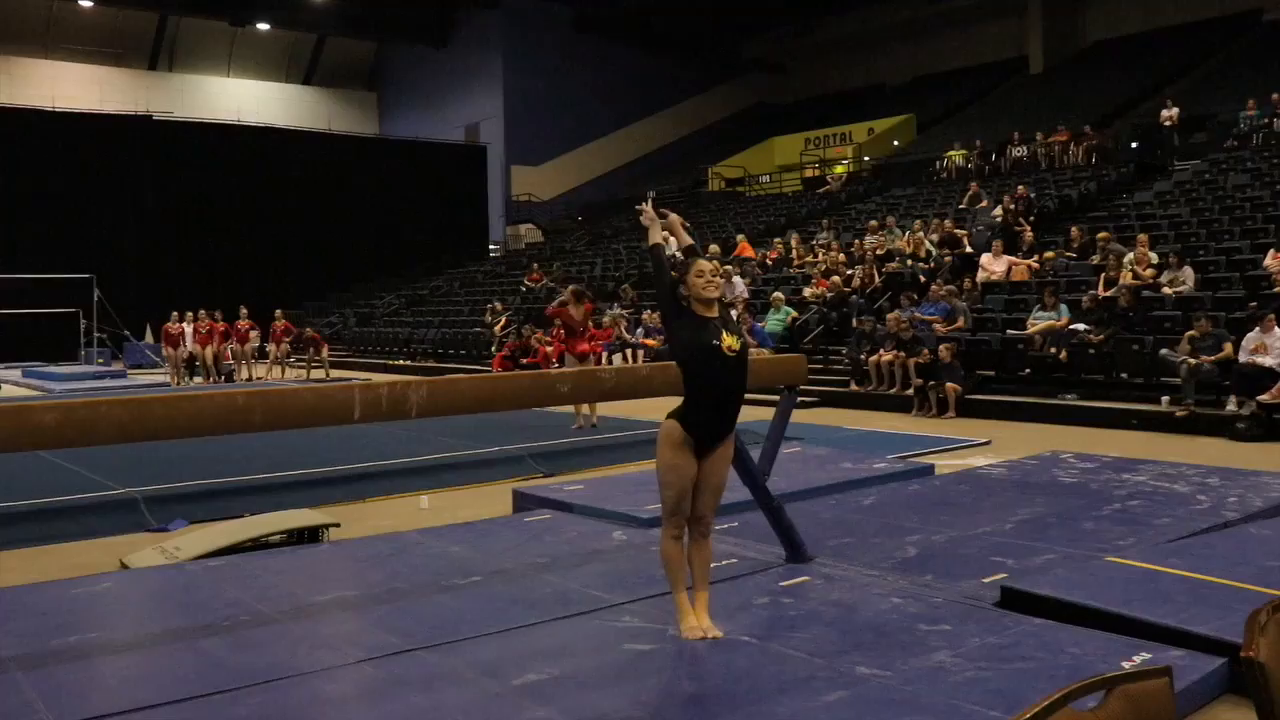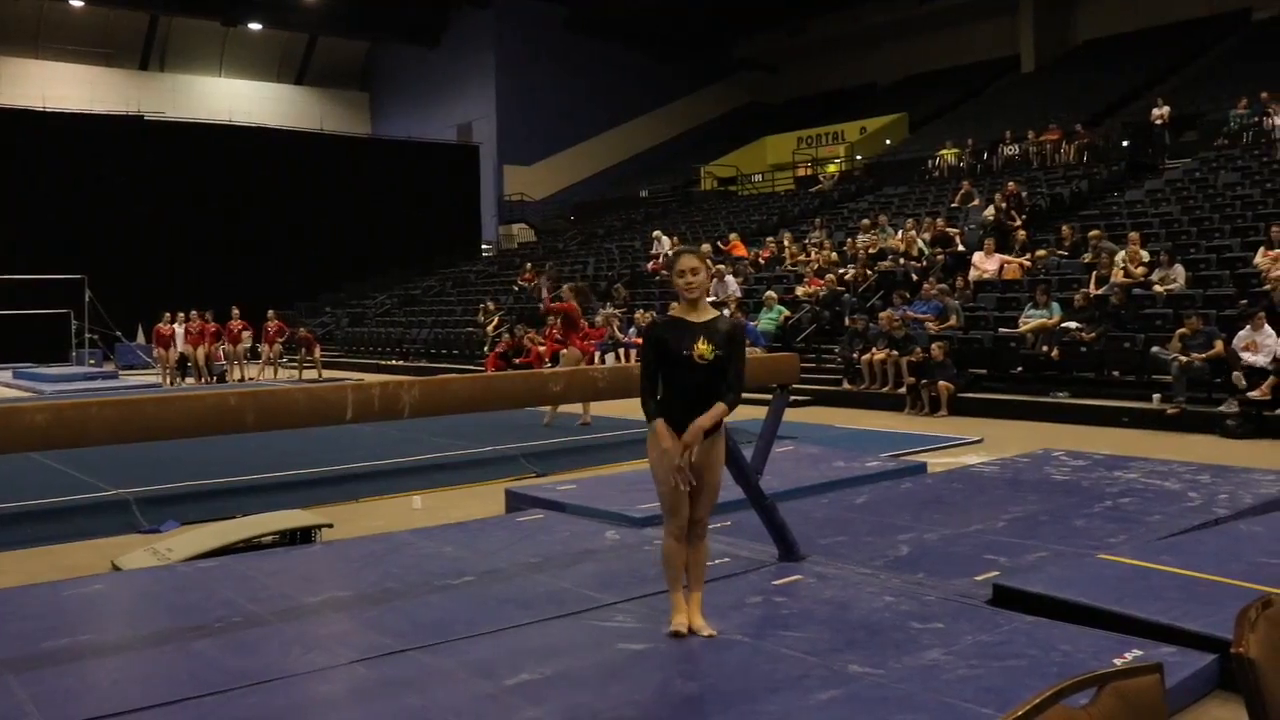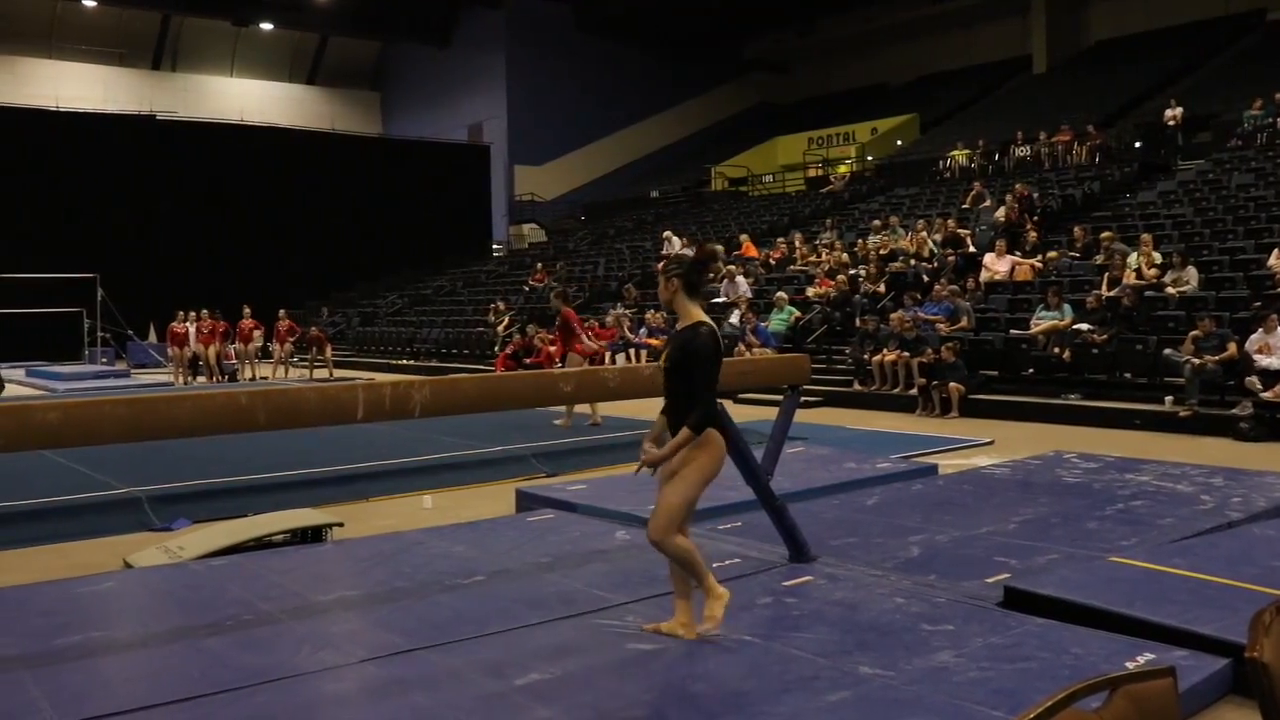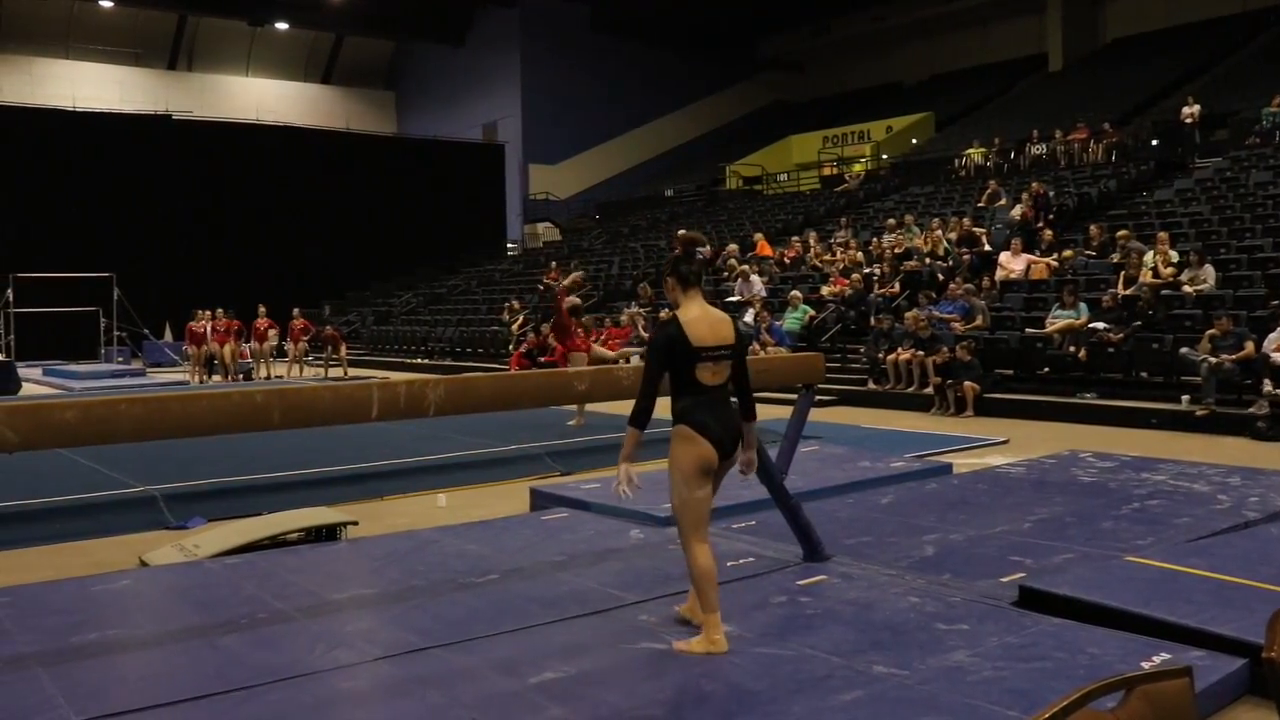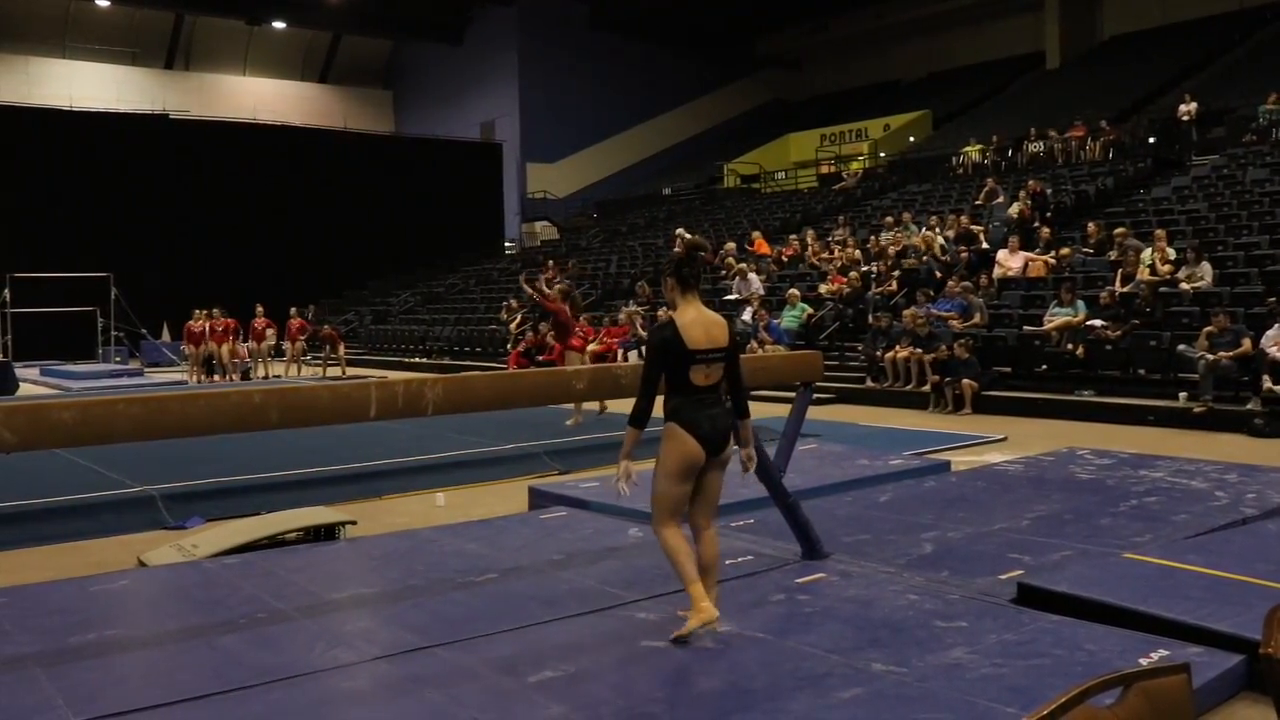
dt=0.5s
person 1, frame 1
left shoulder: (725, 317)
right shoulder: (681, 322)
left elbow: (701, 265)
right elbow: (662, 271)
left wrist: (679, 230)
right wrist: (653, 223)
left hip: (720, 437)
right hip: (684, 432)
left knee: (701, 526)
right knee: (675, 527)
left ankle: (701, 609)
right ankle: (684, 610)
person 1, frame 2
left shoulder: (729, 328)
right shoulder: (660, 328)
left elbow: (734, 391)
right elbow: (648, 391)
left wrist: (704, 423)
right wrist: (665, 444)
left hip: (712, 436)
right hip: (670, 434)
left knee: (699, 527)
right knee: (677, 526)
left ankle: (695, 608)
right ankle: (678, 607)
person 1, frame 3
left shoulder: (698, 337)
right shoulder: (686, 331)
left elbow: (703, 408)
left wrist: (667, 455)
right wrist: (653, 436)
left hip: (702, 443)
right hip: (691, 441)
left knee: (662, 531)
right knee: (674, 532)
left ankle: (714, 592)
right ankle: (685, 616)
person 1, frame 4
left shoulder: (669, 330)
right shoulder: (729, 324)
left elbow: (646, 398)
right elbow: (744, 391)
left wrist: (625, 460)
right wrist: (750, 446)
left hip: (693, 435)
right hip: (729, 431)
left knee: (694, 536)
right knee: (693, 524)
left ankle: (713, 634)
right ankle: (698, 605)
person 1, frame 5
left shoulder: (666, 332)
right shoulder: (724, 326)
left elbow: (645, 398)
right elbow: (737, 390)
left wrist: (625, 457)
right wrist: (747, 442)
left hip: (685, 433)
right hip: (721, 430)
left knee: (666, 522)
right knee: (704, 523)
left ankle: (701, 603)
right ankle: (706, 603)
